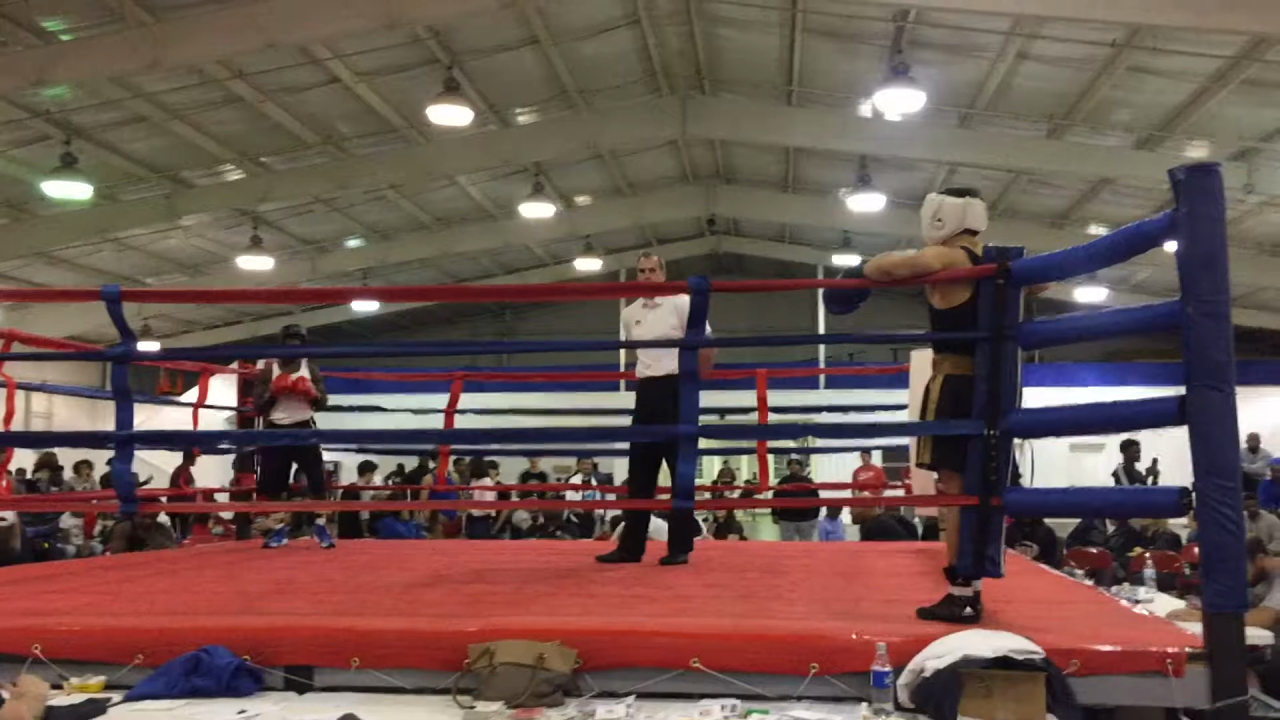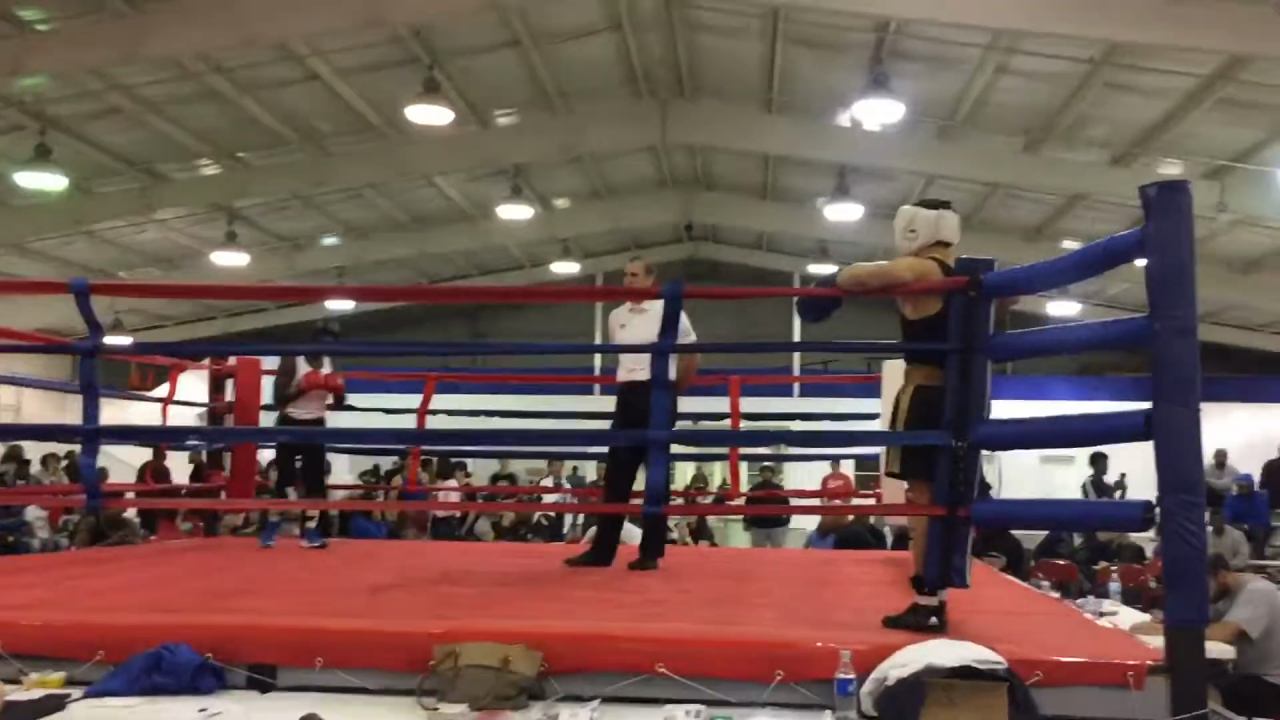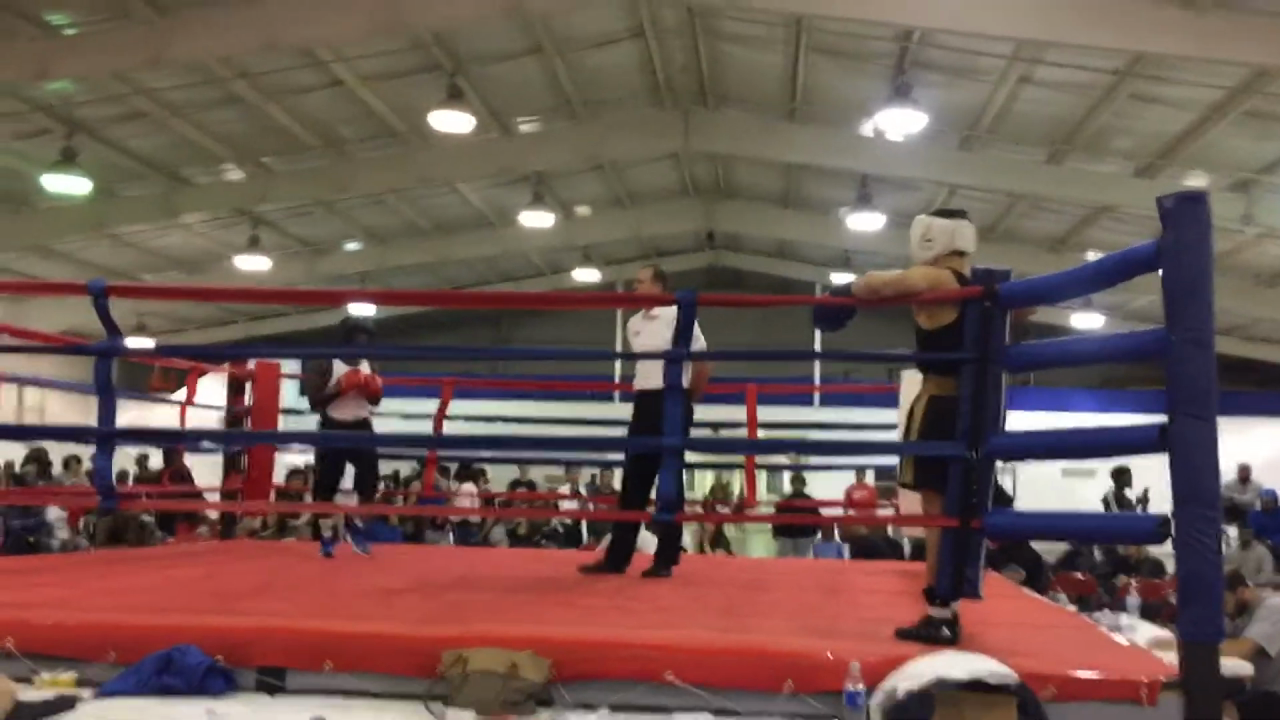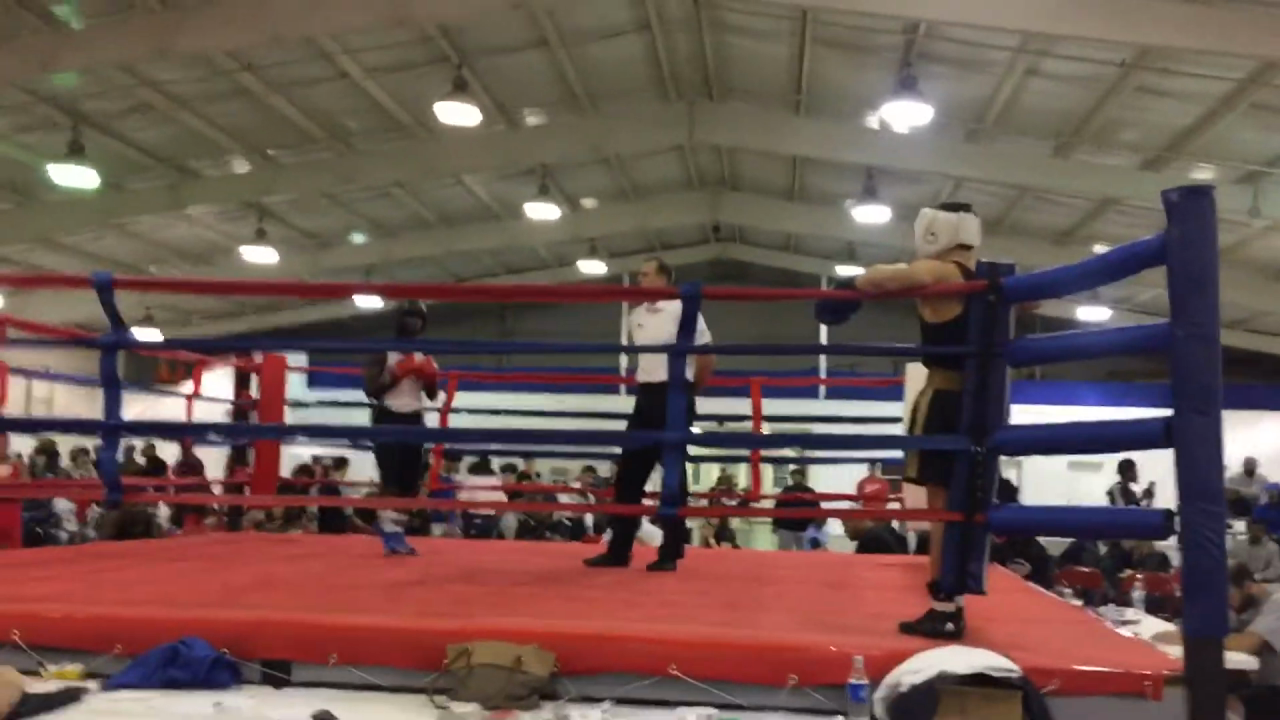
dt=0.7s
person 1, frame 1
left shoulder: (944, 260)
left elbow: (877, 268)
right elbow: (1038, 279)
left wrist: (854, 277)
left hip: (954, 384)
left knee: (953, 484)
left ankle: (961, 595)
right ankle: (970, 588)
person 1, frame 2
left shoulder: (917, 271)
left elbow: (856, 277)
left wrist: (829, 287)
left hip: (925, 394)
left knee: (923, 494)
left ankle: (927, 602)
right ankle: (936, 597)
person 1, frame 3
left shoulder: (932, 280)
left elbow: (873, 285)
left wrist: (842, 295)
left hip: (939, 405)
left knee: (936, 505)
left ankle: (938, 615)
right ankle: (946, 609)
person 1, frame 4
left shoulder: (935, 274)
left elbow: (875, 280)
left wrist: (846, 289)
left hip: (944, 399)
left knee: (941, 502)
left ankle: (943, 609)
right ankle: (951, 603)
person 2, frame 1
left shoulder: (682, 304)
right shoulder: (630, 313)
left elbow: (706, 349)
left hip: (675, 391)
right hip: (646, 392)
left knee: (680, 468)
right knee: (640, 469)
left ankle: (680, 547)
right ankle: (631, 546)
person 2, frame 2
left shoulder: (669, 312)
right shoulder: (616, 316)
left elbow: (691, 357)
left wrist: (671, 389)
right wrist: (626, 382)
left hip: (656, 397)
right hip: (627, 396)
left knee: (656, 473)
right knee: (617, 472)
left ankle: (651, 552)
right ankle: (602, 549)
person 2, frame 3
left shoulder: (679, 317)
right shoulder: (633, 323)
left elbow: (702, 364)
left wrist: (686, 398)
right wrist: (641, 391)
right hip: (644, 403)
right knee: (634, 478)
left ankle: (665, 559)
right ankle: (617, 556)
person 2, frame 4
left shoulder: (683, 310)
right shoulder: (636, 316)
left elbow: (706, 357)
left wrist: (688, 391)
right wrist: (645, 385)
left hip: (673, 397)
right hip: (646, 397)
left knee: (673, 473)
right knee: (629, 471)
left ankle: (670, 553)
right ankle: (618, 550)
person 3, frame 1
left shoulder: (311, 370)
right shoulder: (268, 371)
left elbow: (323, 403)
right elbow: (258, 408)
left wrist: (312, 393)
right wrist: (272, 392)
left hip: (303, 428)
right hip: (276, 430)
left knee: (317, 481)
right knee: (273, 485)
left ankle: (321, 530)
right ankle: (279, 531)
person 3, frame 2
left shoulder: (331, 366)
right shoulder: (291, 363)
left elbow: (339, 401)
right elbow: (278, 399)
left wrist: (338, 391)
right wrist: (301, 387)
left hip: (315, 426)
right hip: (290, 424)
left knee: (315, 483)
right knee: (284, 479)
left ankle: (310, 532)
right ankle: (271, 525)
person 3, frame 3
left shoulder: (368, 365)
right shoulder: (325, 364)
left elbow: (374, 401)
right elbow: (314, 401)
left wrist: (374, 391)
right wrist: (340, 388)
left hip: (361, 427)
right hip: (334, 428)
left knee: (369, 483)
right knee: (325, 488)
left ankle: (355, 529)
right ankle: (327, 539)
person 3, frame 4
left shoulder: (424, 355)
right shoulder: (383, 352)
left elbow: (432, 395)
right elbow: (370, 390)
left wrist: (430, 377)
right wrist: (395, 373)
left hip: (413, 420)
right hip: (388, 419)
left knee: (409, 482)
right knee: (391, 478)
left ankle: (395, 534)
right ankle: (388, 535)
